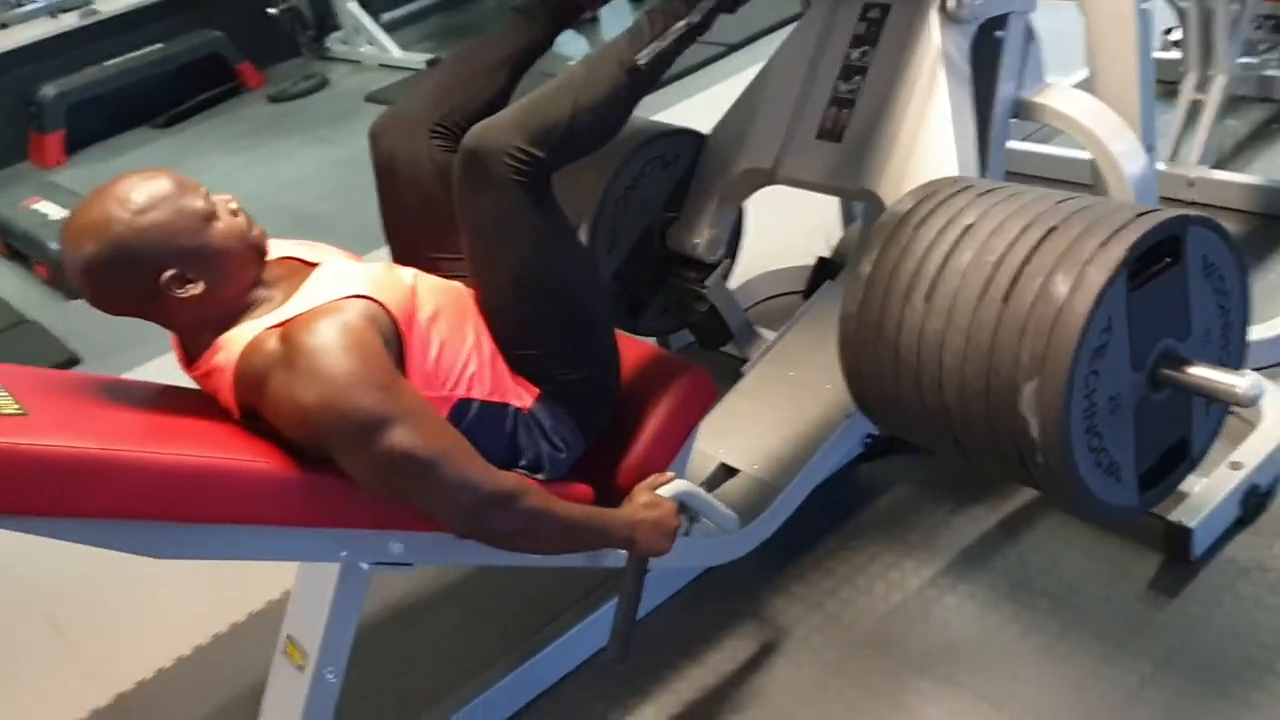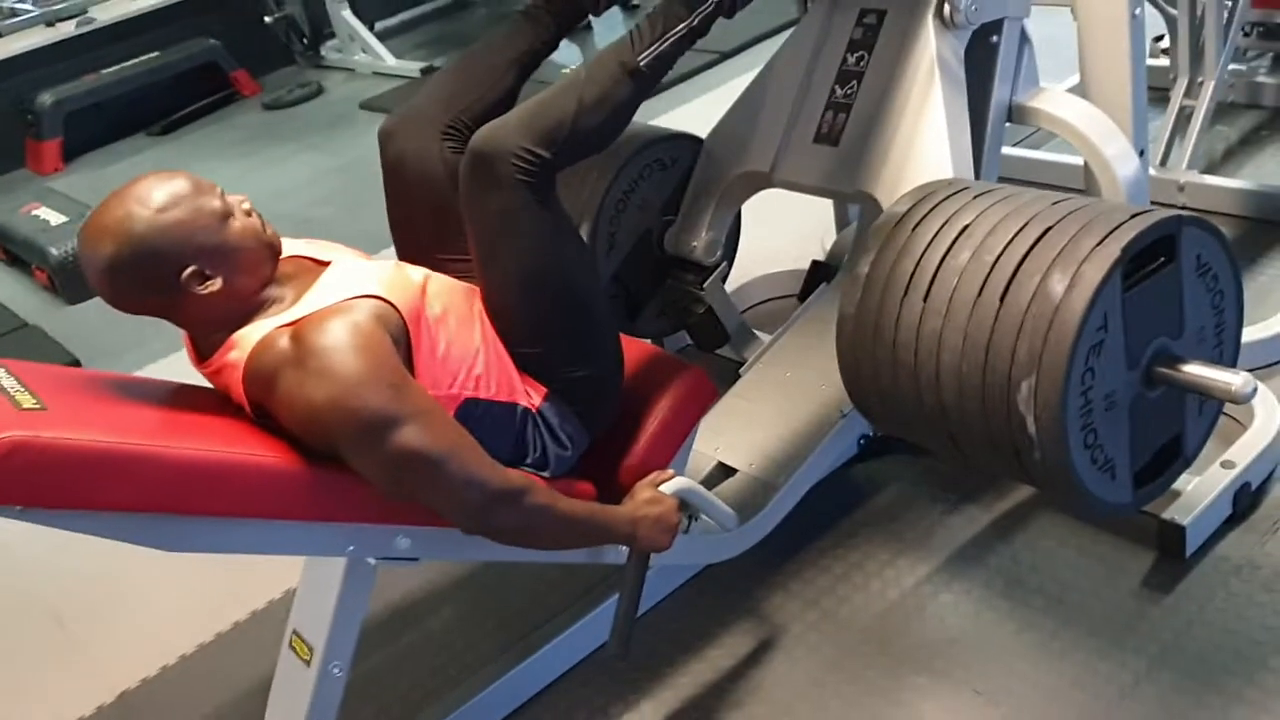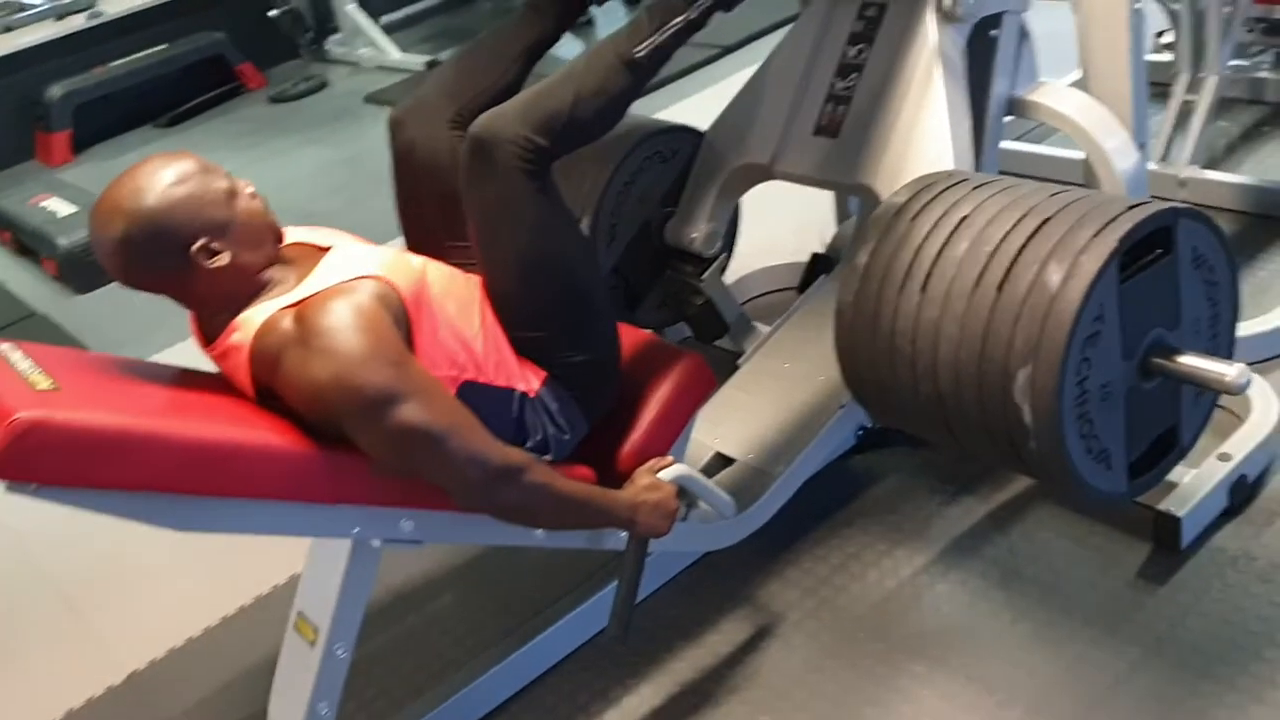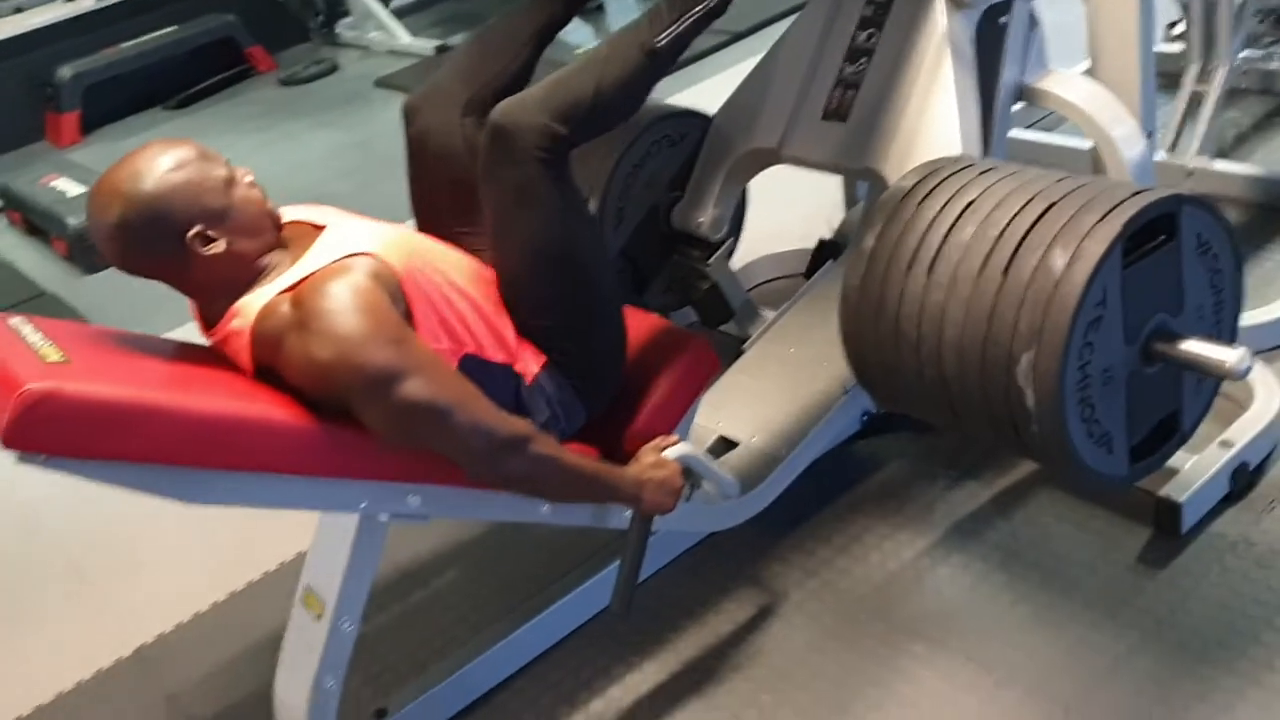
dt=0.2s
person 1, frame 1
left shoulder: (220, 313)
right shoulder: (316, 363)
right elbow: (480, 507)
right wrist: (625, 527)
right hip: (543, 406)
left knee: (406, 132)
right knee: (498, 152)
person 1, frame 2
left shoulder: (228, 316)
right shoulder: (327, 361)
right elbow: (486, 503)
right wrist: (628, 523)
right hip: (548, 409)
left knee: (415, 133)
right knee: (505, 153)
person 1, frame 3
left shoulder: (230, 303)
right shoulder: (330, 341)
right elbow: (487, 479)
right wrist: (626, 508)
right hip: (549, 392)
left knee: (425, 123)
right knee: (502, 140)
person 1, frame 4
left shoulder: (232, 285)
right shoulder: (330, 320)
right elbow: (494, 450)
right wrist: (630, 484)
right hip: (550, 376)
left knee: (439, 109)
right knee: (522, 129)
